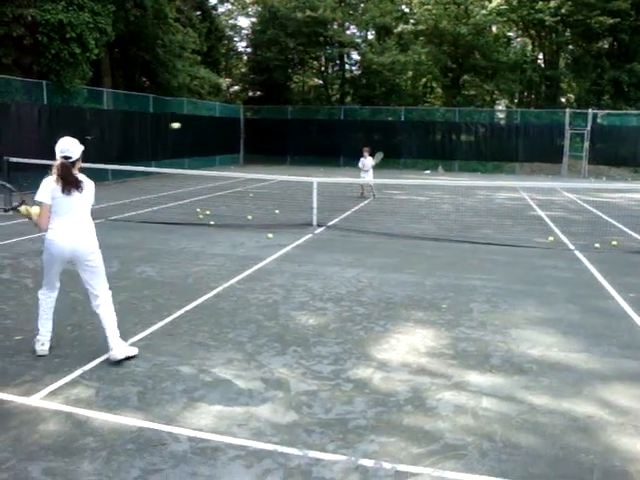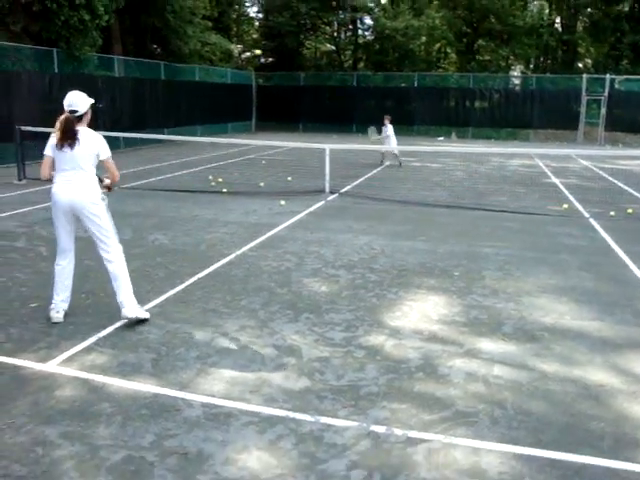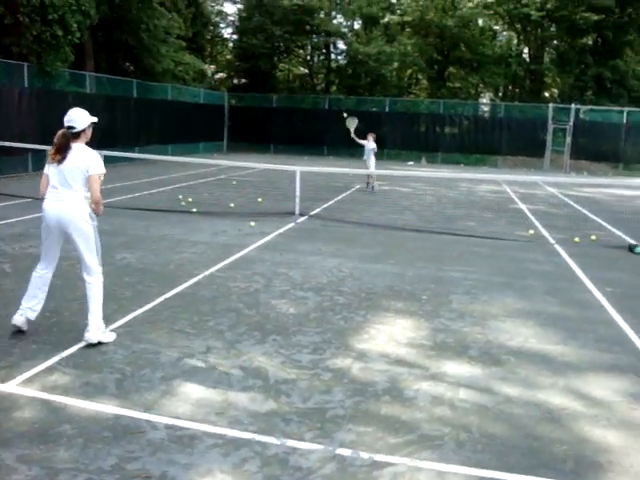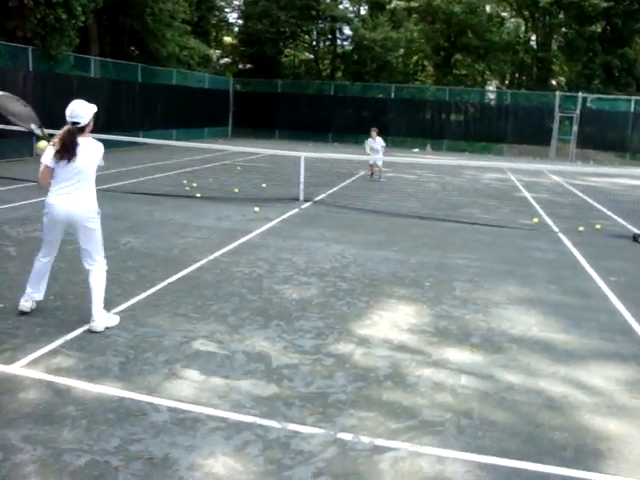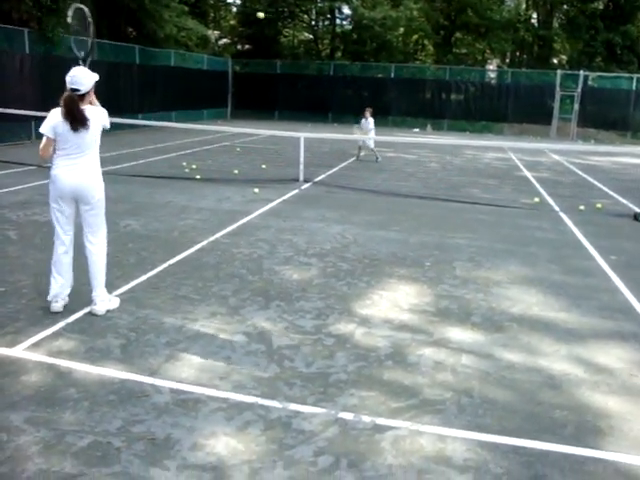
dt=0.5s
person 1, frame 1
left shoulder: (49, 183)
right shoulder: (88, 184)
left elbow: (43, 224)
left wrist: (32, 215)
left hip: (57, 242)
right hip: (86, 243)
left knee: (48, 289)
right knee: (101, 296)
left ankle: (43, 341)
right ankle: (116, 346)
person 1, frame 2
left shoulder: (55, 138)
right shoulder: (95, 139)
left elbow: (44, 175)
right elbow: (114, 176)
right wrist: (108, 185)
left hip: (61, 197)
right hip: (88, 197)
left knee: (64, 254)
right knee: (112, 250)
left ankle: (58, 308)
right ankle: (128, 305)
person 1, frame 3
left shoulder: (55, 154)
right shoulder: (91, 156)
left elbow: (43, 191)
right elbow: (96, 196)
right wrist: (98, 208)
left hip: (51, 212)
right hip: (77, 214)
left knee: (45, 266)
right knee: (93, 271)
left ankle: (24, 314)
right ankle: (95, 329)
person 1, frame 4
left shoulder: (56, 146)
right shoulder: (96, 147)
left elbow: (43, 182)
left wrist: (45, 155)
left hip: (56, 207)
right hip: (84, 209)
left knee: (45, 254)
right knee: (96, 264)
left ankle: (29, 299)
right ankle: (98, 317)
person 1, frame 5
left shoulder: (56, 116)
right shoulder: (99, 115)
left elbow: (44, 154)
right wrist: (93, 100)
left hip: (61, 180)
right hip: (89, 182)
left knee: (63, 240)
right knee: (95, 241)
left ankle: (58, 297)
right ankle: (100, 299)
